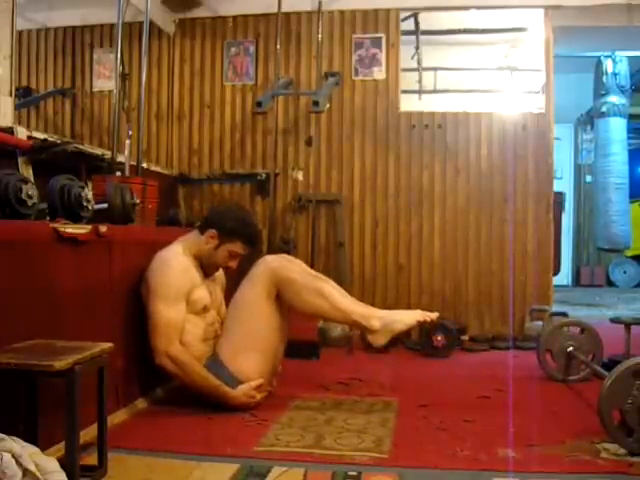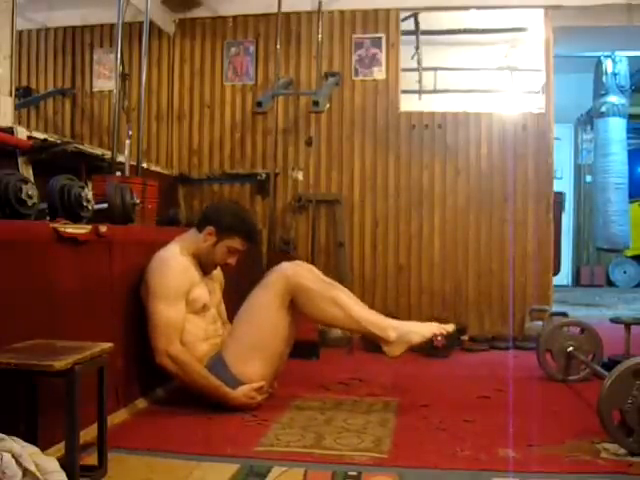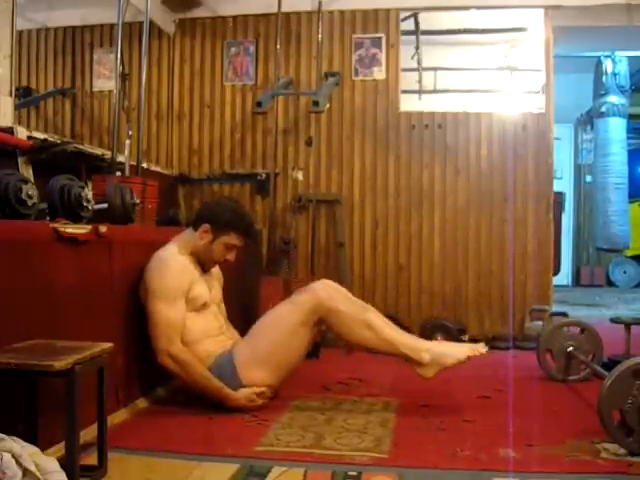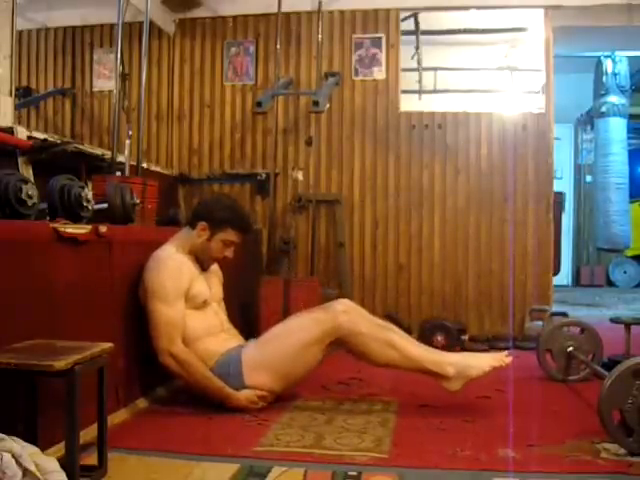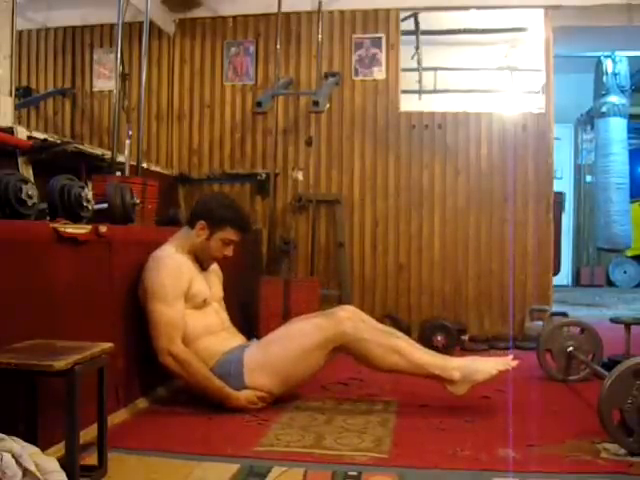
dt=0.4s
person 1, frame 1
left shoulder: (210, 268)
right shoulder: (172, 266)
right elbow: (166, 353)
left wrist: (264, 363)
right wrist: (227, 395)
left hip: (229, 370)
right hip: (221, 377)
left knee: (282, 268)
right knee: (272, 267)
left ankle: (372, 321)
right ankle: (374, 321)
person 1, frame 2
left shoulder: (208, 268)
right shoulder: (170, 266)
right elbow: (166, 353)
left wrist: (263, 363)
right wrist: (228, 395)
left hip: (231, 366)
right hip: (222, 377)
left knee: (298, 274)
right knee: (287, 276)
left ankle: (387, 331)
right ankle: (391, 333)
person 1, frame 3
left shoulder: (207, 267)
right shoulder: (168, 267)
right elbow: (168, 352)
left wrist: (259, 356)
right wrist: (228, 396)
left hip: (234, 364)
right hip: (225, 376)
left knee: (324, 293)
right knee: (320, 296)
left ankle: (420, 351)
right ankle: (423, 354)
person 1, frame 4
left shoulder: (207, 266)
right shoulder: (166, 266)
right elbow: (169, 351)
left wrist: (258, 357)
right wrist: (228, 396)
left hip: (237, 360)
right hip: (228, 374)
left knee: (340, 311)
right knee: (339, 317)
left ankle: (443, 365)
right ankle: (447, 367)
person 1, frame 5
left shoulder: (207, 266)
right shoulder: (166, 266)
right elbow: (170, 351)
left wrist: (268, 358)
right wrist: (230, 396)
left hip: (241, 357)
right hip: (230, 374)
left knee: (346, 317)
right knee: (341, 325)
left ankle: (448, 368)
right ankle: (452, 371)
